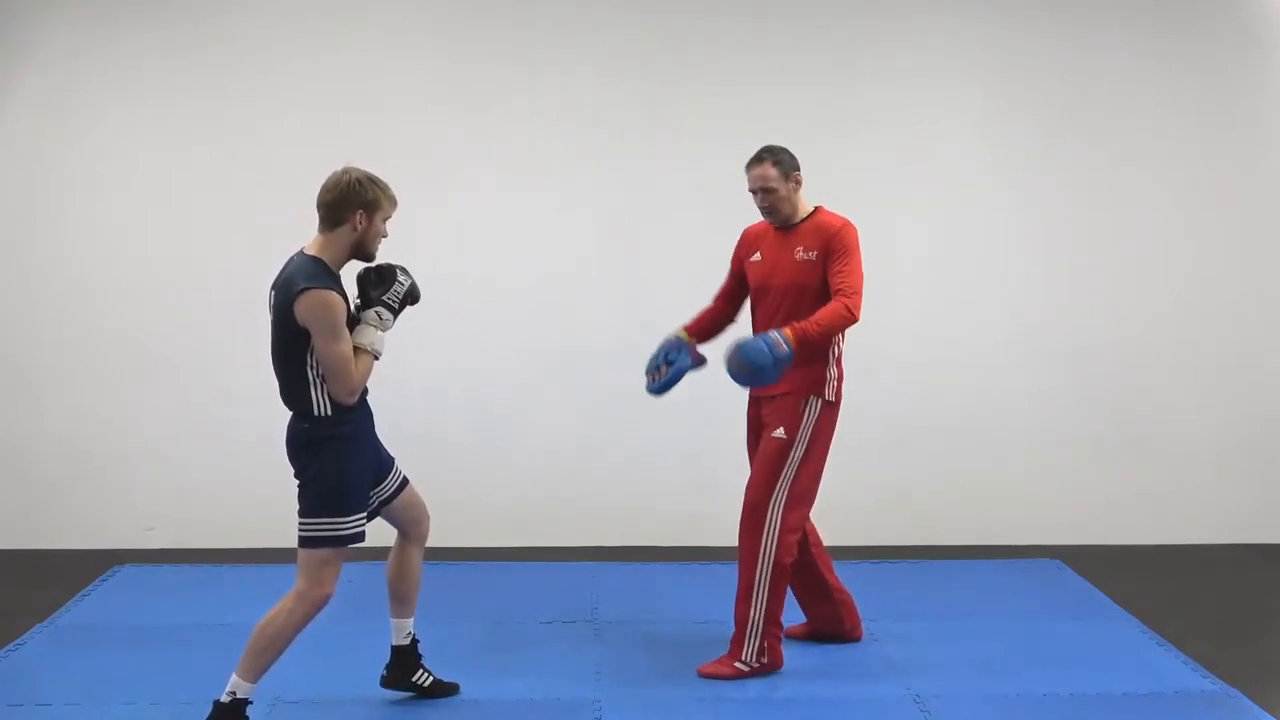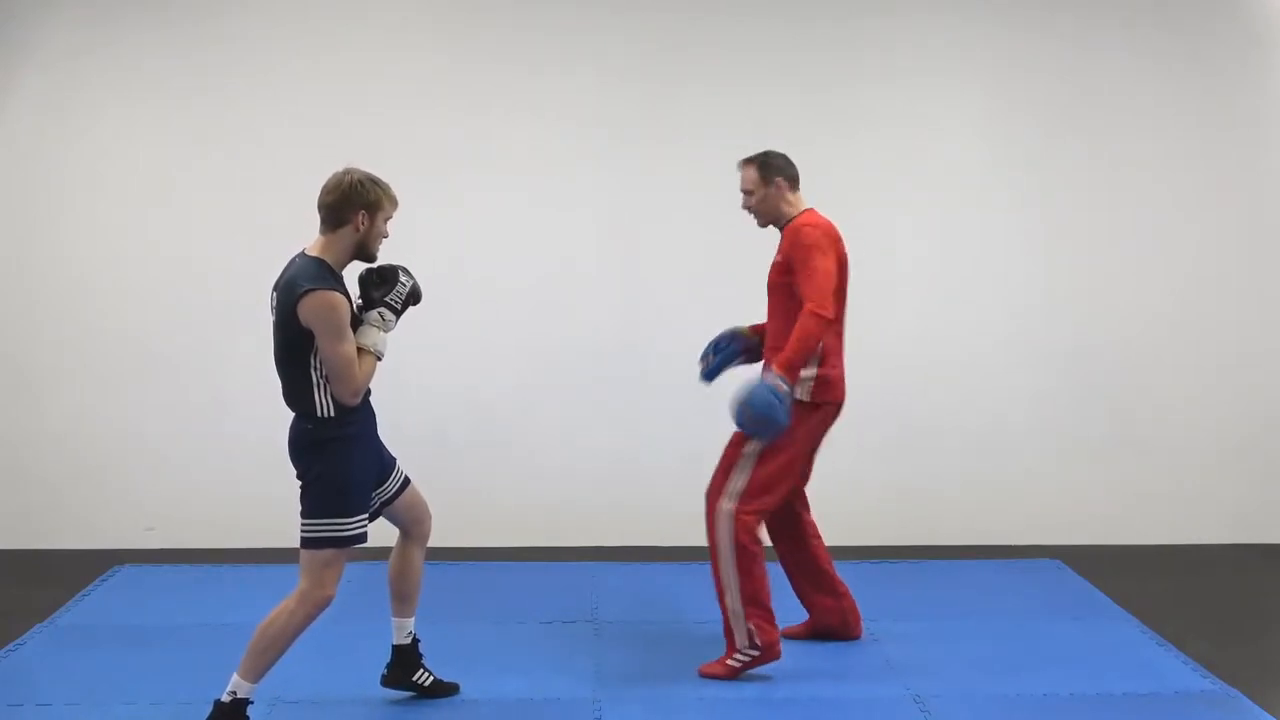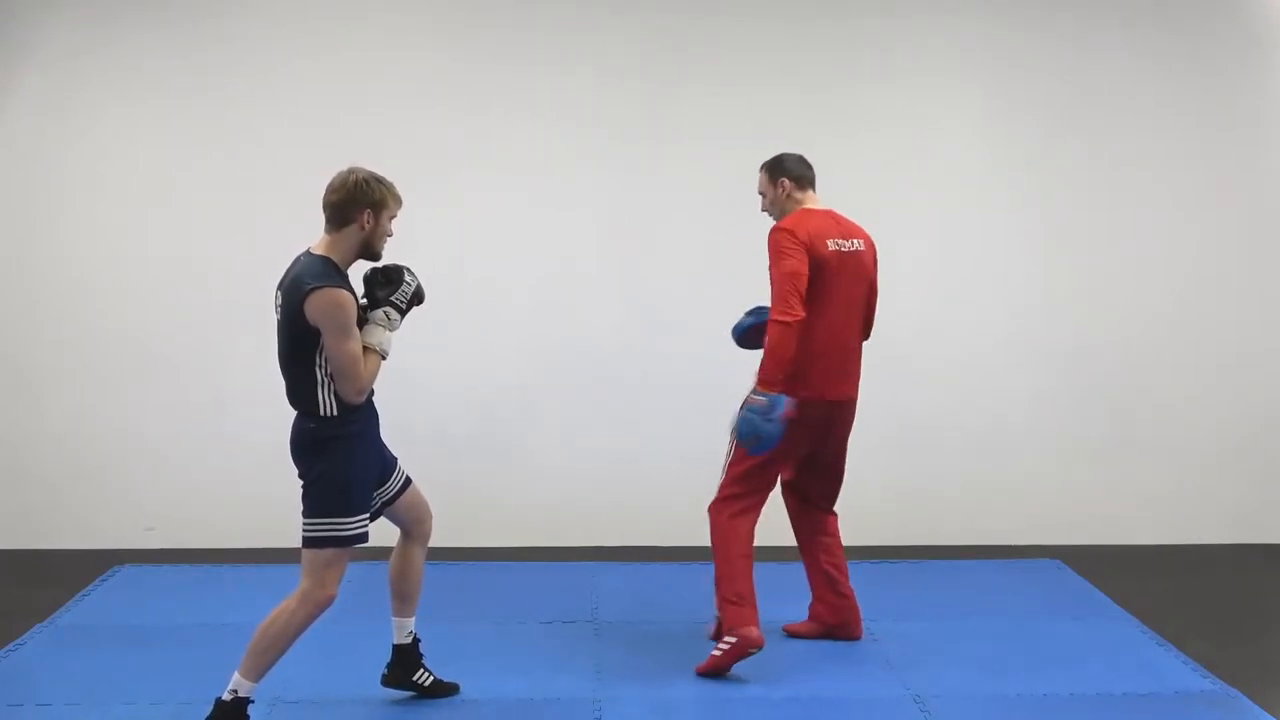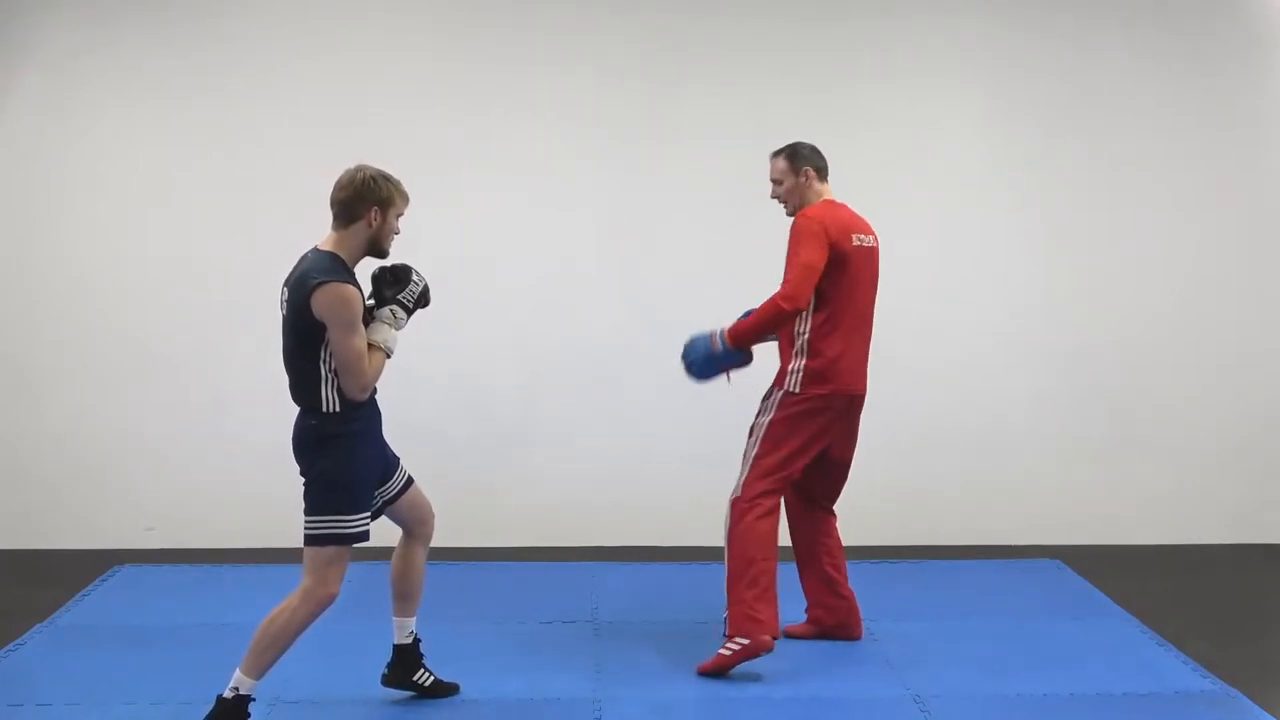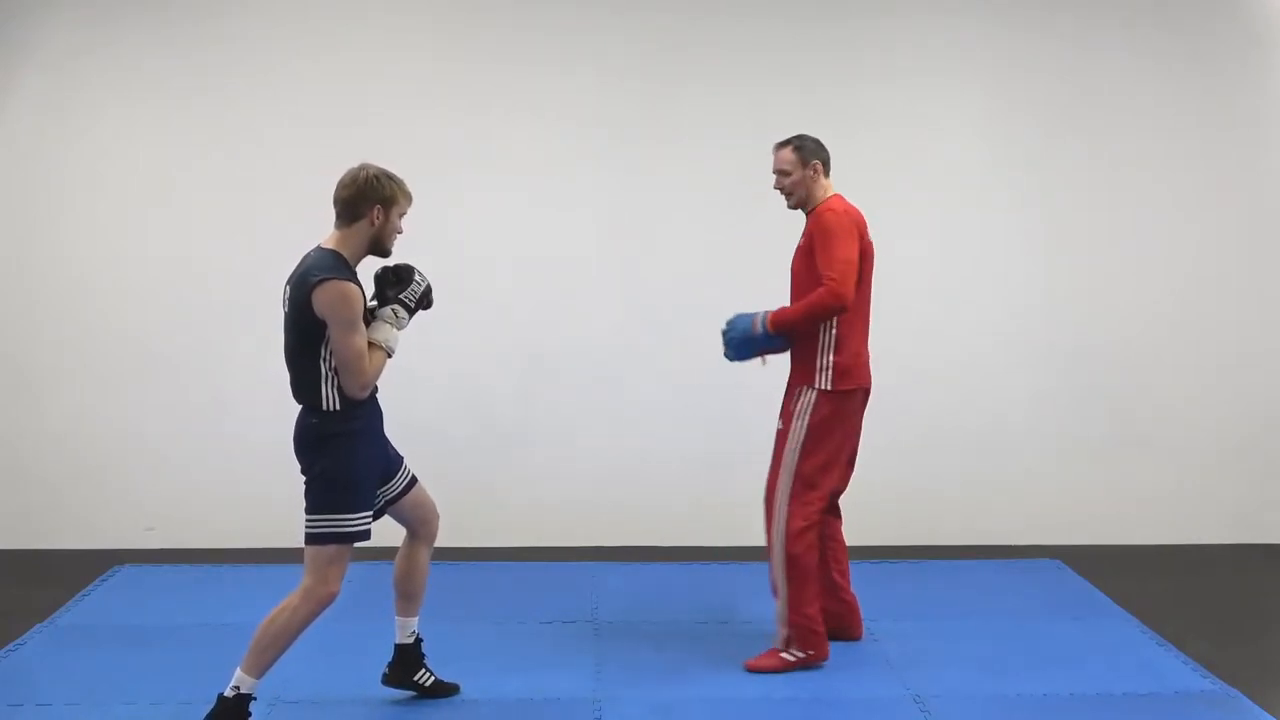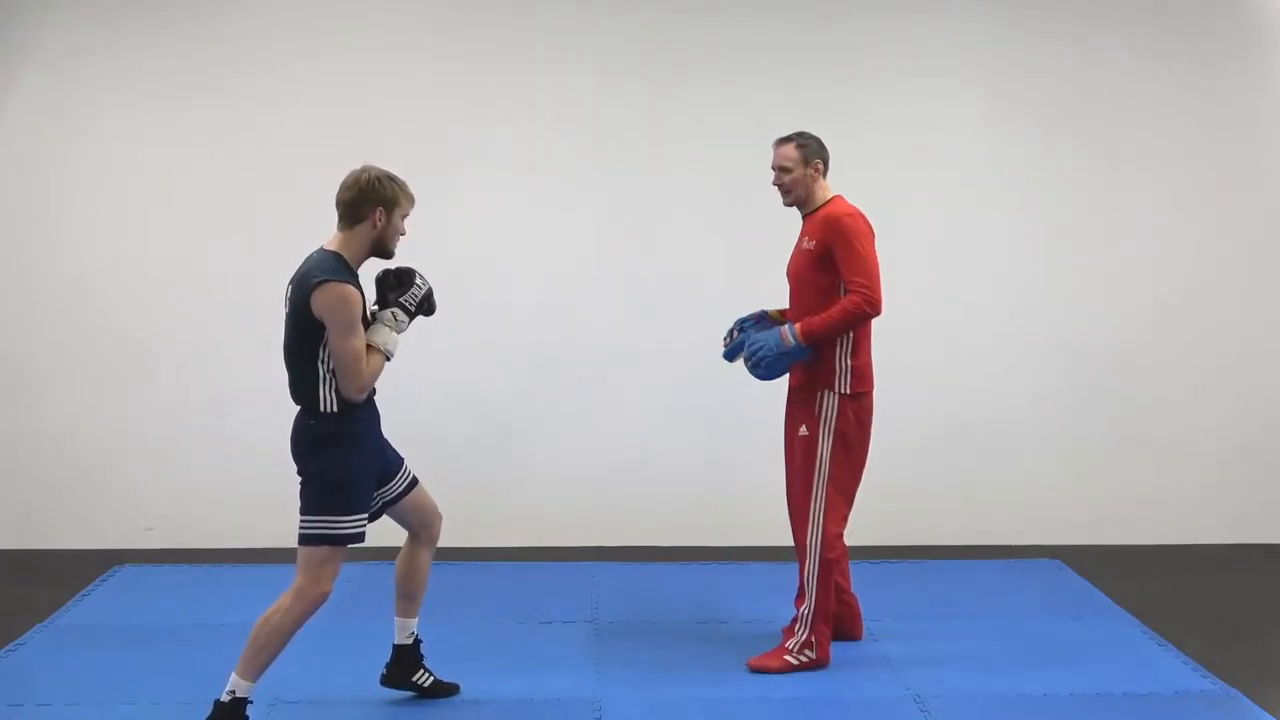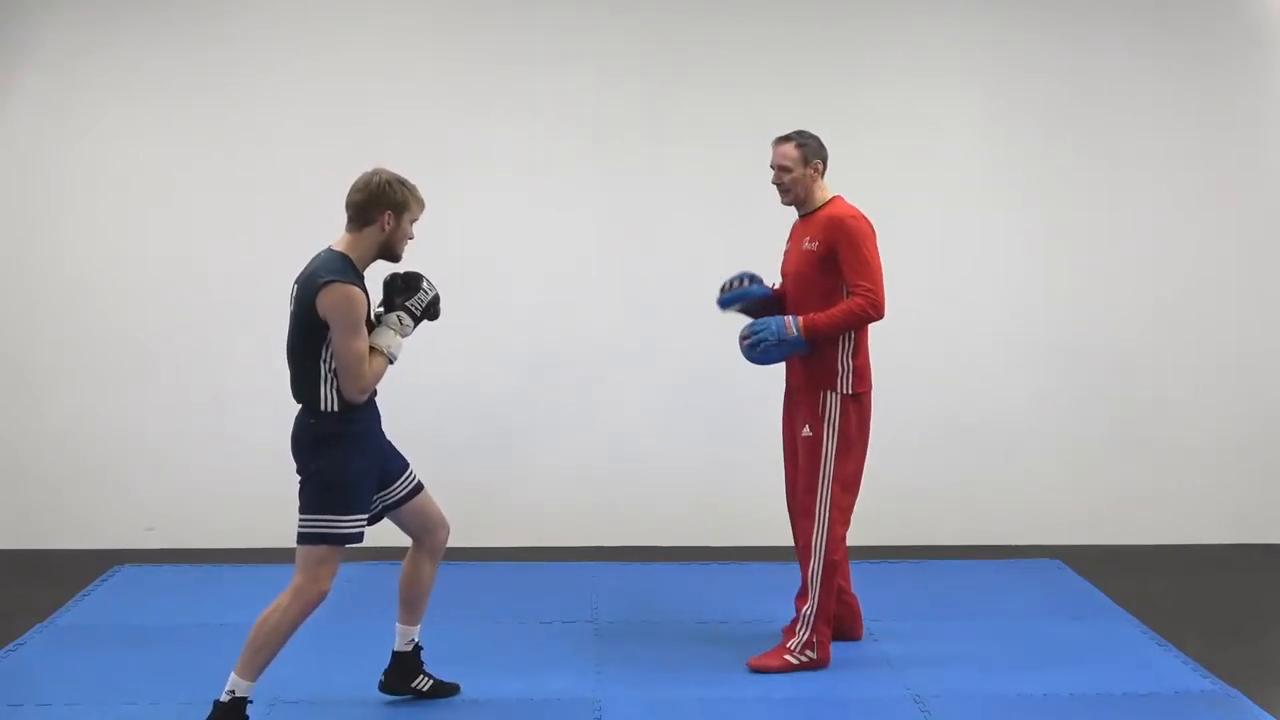
dt=0.2s
person 1, frame 1
left shoulder: (306, 270)
right shoulder: (317, 292)
right elbow: (346, 387)
left wrist: (369, 310)
right wrist: (377, 318)
left hip: (349, 435)
right hip: (329, 443)
left knee: (415, 523)
right knee: (314, 590)
left ankle: (403, 662)
person 1, frame 2
left shoulder: (306, 270)
right shoulder: (322, 294)
right elbow: (350, 387)
left wrist: (370, 310)
right wrist: (380, 319)
left hip: (350, 435)
right hip: (332, 444)
left knee: (417, 523)
right knee: (316, 591)
left ankle: (404, 660)
person 1, frame 3
left shoulder: (310, 269)
right shoulder: (327, 291)
right elbow: (355, 386)
left wrist: (373, 310)
right wrist: (386, 317)
left hip: (351, 435)
right hip: (334, 443)
left knee: (418, 523)
right knee: (318, 591)
left ankle: (404, 660)
person 1, frame 4
left shoulder: (317, 267)
right shoulder: (334, 287)
right elbow: (359, 383)
left wrist: (378, 310)
right wrist: (391, 316)
left hip: (353, 433)
right hip: (336, 440)
left knee: (420, 523)
right knee: (320, 588)
left ankle: (404, 660)
person 1, frame 5
left shoulder: (320, 266)
right shoulder: (336, 285)
right elbow: (359, 380)
left wrist: (382, 309)
right wrist: (393, 315)
left hip: (355, 431)
right hip: (337, 439)
left knee: (424, 522)
right knee: (321, 587)
left ankle: (406, 659)
person 1, frame 6
left shoulder: (324, 269)
right shoulder: (335, 287)
right elbow: (356, 383)
left wrist: (386, 313)
right wrist: (393, 319)
left hip: (355, 432)
right hip: (333, 441)
left knee: (427, 524)
right knee: (313, 587)
left ankle: (404, 660)
person 1, frame 7
left shoulder: (332, 269)
right shoulder: (341, 287)
right elbow: (357, 385)
left wrist: (393, 316)
right wrist: (397, 323)
left hip: (360, 435)
right hip: (334, 442)
left knee: (433, 533)
right knee: (311, 586)
left ankle: (403, 666)
person 2, frame 1
left shoulder: (834, 232)
right shoulder: (753, 239)
left elbow: (847, 304)
right elbow: (726, 306)
left wrist: (788, 339)
right wrist: (684, 341)
left hip: (809, 393)
right hip: (768, 391)
left knee: (768, 509)
right knee: (784, 508)
left ankle: (755, 649)
right ankle: (834, 617)
person 2, frame 2
left shoulder: (810, 234)
right shoulder: (796, 236)
left elbow: (819, 312)
left wrist: (779, 374)
right wrist: (750, 339)
left hip: (800, 392)
right hip: (794, 389)
left knee: (731, 504)
right knee: (782, 506)
left ankle: (751, 640)
right ankle: (835, 615)
person 2, frame 3
left shoulder: (789, 232)
right shoulder: (860, 238)
left elbow: (789, 315)
left wrist: (768, 391)
left hip: (792, 392)
right hip: (841, 395)
left knee: (732, 505)
right knee: (811, 503)
left ankle: (737, 625)
right ankle: (837, 615)
person 2, frame 4
left shoulder: (813, 223)
right shoulder: (862, 230)
left elbow: (793, 299)
left wrist: (729, 339)
right wrist: (776, 328)
left hip: (808, 385)
right hip: (849, 387)
left knee: (753, 500)
right knee: (812, 502)
left ankle: (749, 629)
right ankle: (836, 615)
person 2, frame 5
left shoulder: (831, 217)
right shoulder: (842, 219)
left elbow: (834, 296)
left wrist: (769, 325)
right wrist: (780, 331)
left hip: (824, 382)
right hip: (842, 380)
left knee: (791, 505)
right knee: (817, 501)
left ankle: (802, 638)
right ankle: (838, 616)
person 2, frame 6
left shoulder: (842, 221)
right shoulder: (816, 224)
left elbow: (865, 300)
left wrist: (798, 336)
right wrist: (773, 321)
left hip: (837, 387)
right hip: (815, 385)
left knee: (817, 511)
right knee: (817, 506)
left ankle: (809, 639)
right ankle: (841, 616)
person 2, frame 7
left shoulder: (846, 223)
right shoulder: (802, 227)
left elbow: (869, 302)
left wrist: (800, 329)
right wrist: (762, 298)
left hip: (836, 389)
right hip: (804, 386)
left knee: (822, 511)
right knee: (808, 507)
left ankle: (809, 640)
right ankle: (840, 616)
